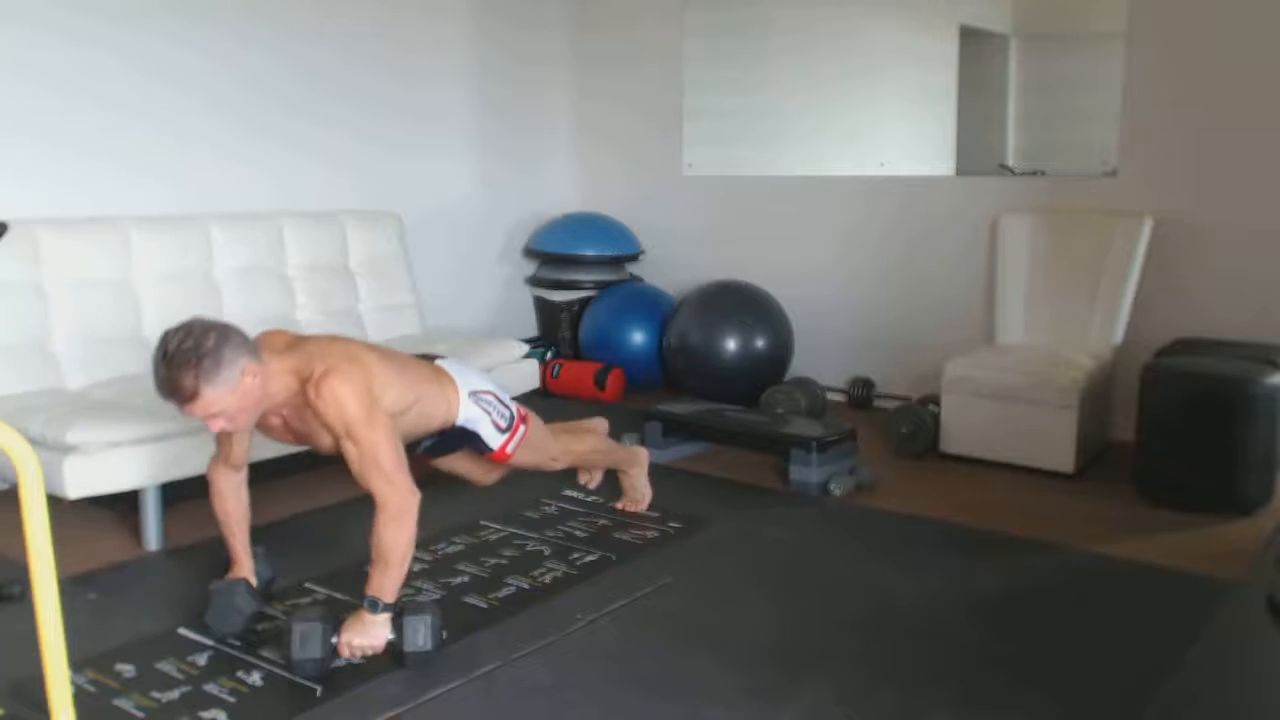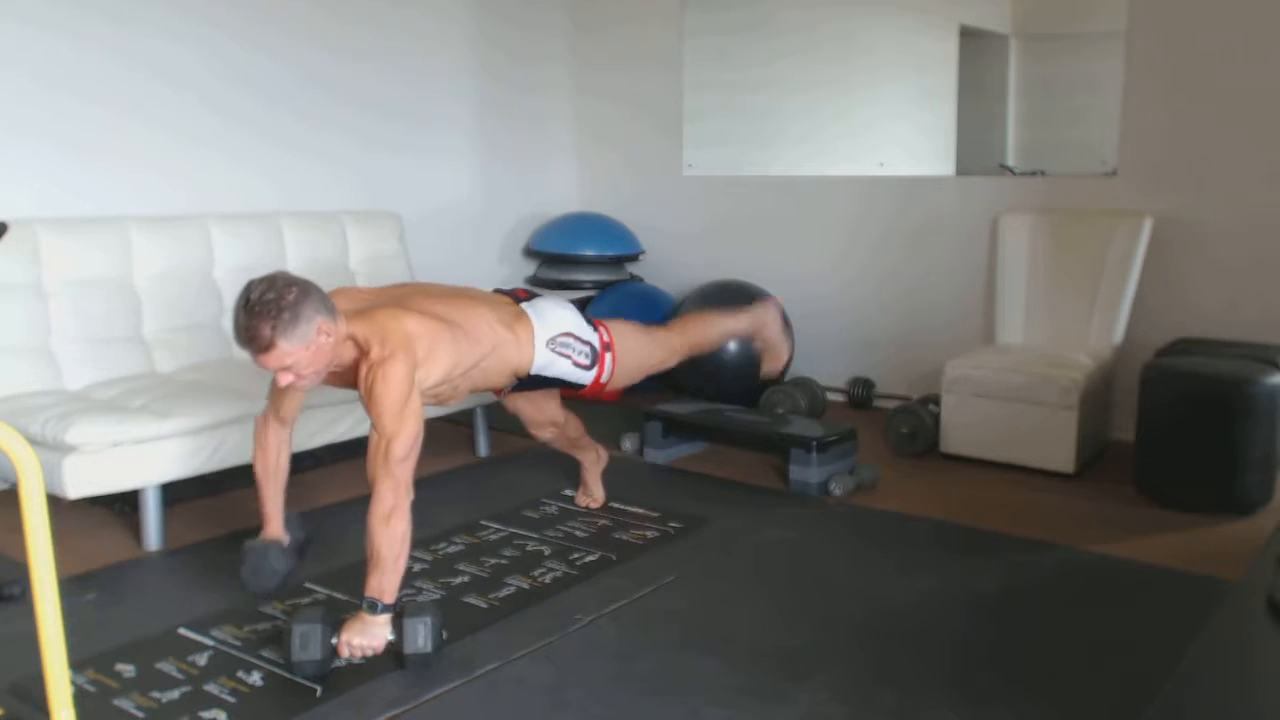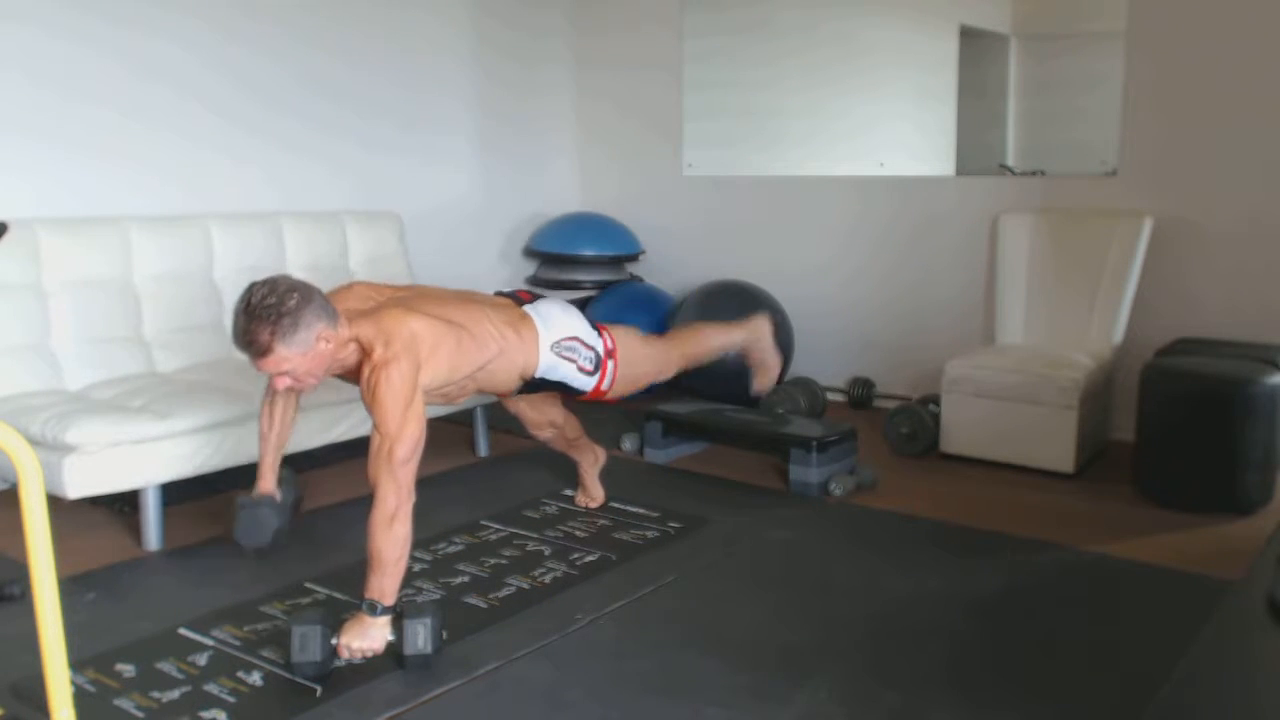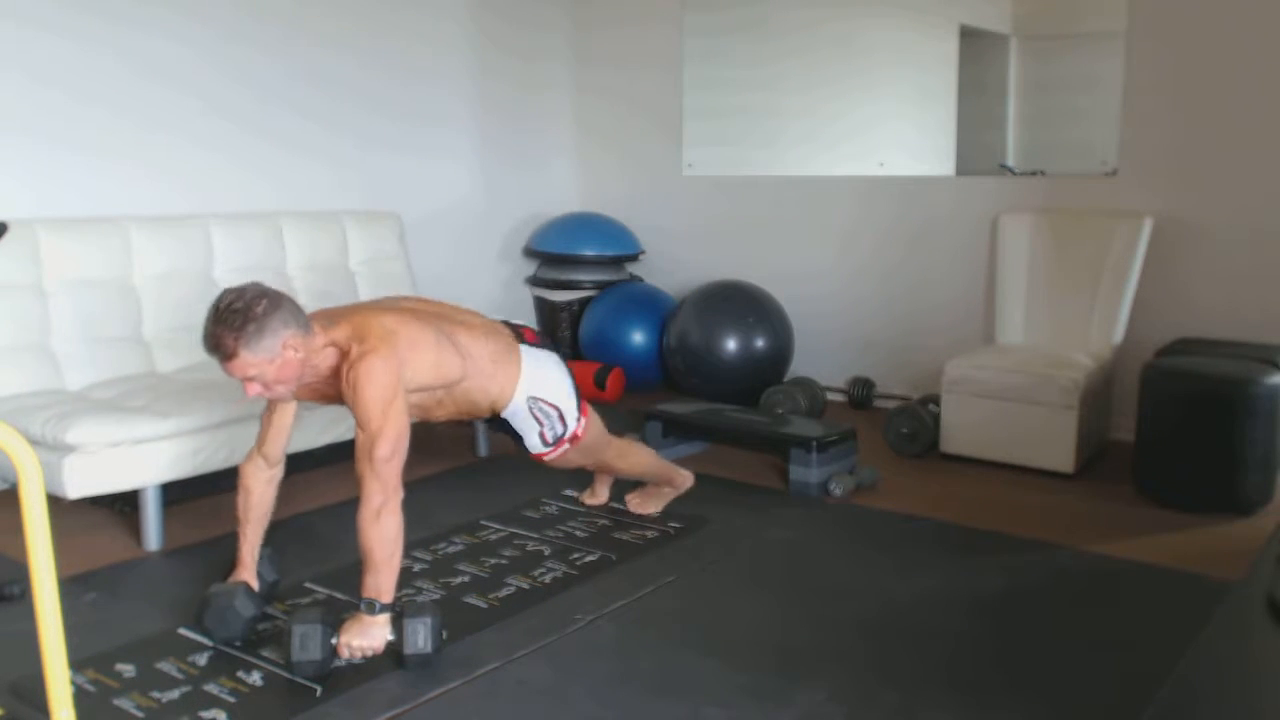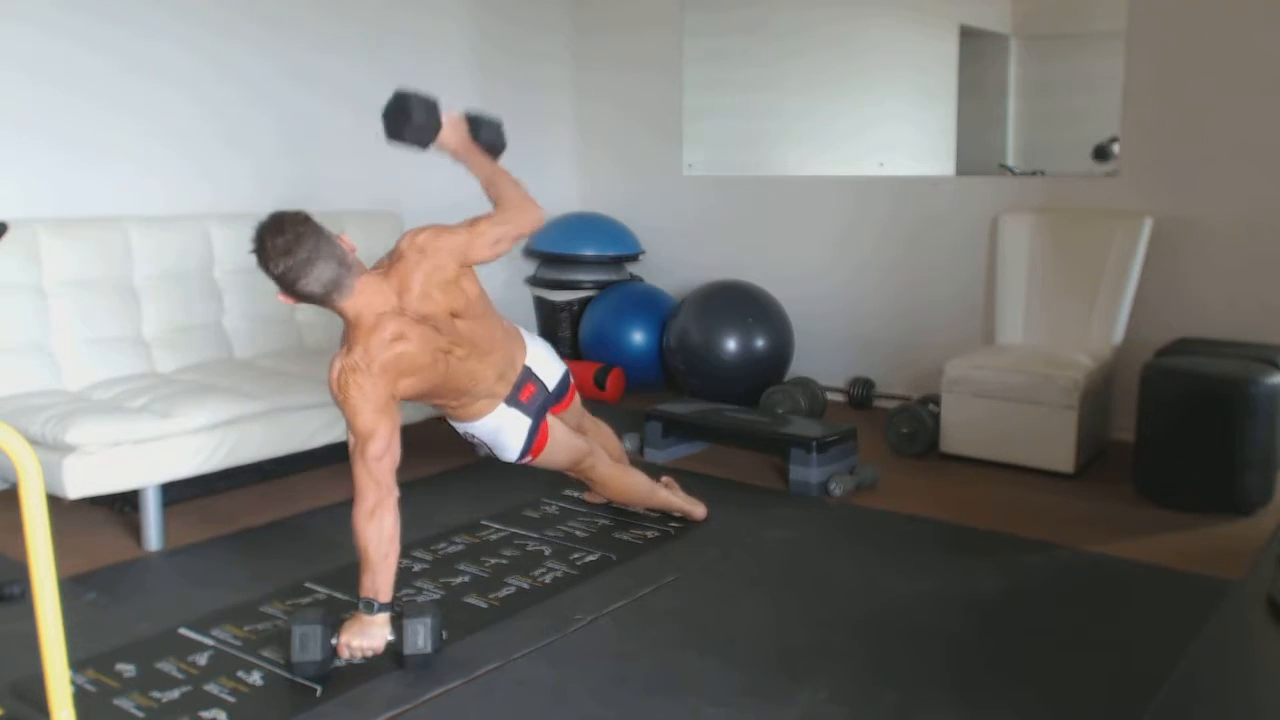
dt=1s
person 1, frame 1
left shoulder: (331, 387)
right shoulder: (242, 375)
left elbow: (400, 498)
right elbow: (227, 471)
left wrist: (375, 611)
right wrist: (242, 566)
left hip: (458, 399)
right hip: (419, 400)
left knee: (552, 455)
left ankle: (629, 459)
right ankle: (586, 426)
person 1, frame 2
left shoulder: (386, 360)
right shoulder: (316, 328)
left elbow: (393, 493)
right elbow: (272, 424)
left wrist: (376, 613)
right wrist: (273, 525)
left hip: (540, 334)
right hip: (503, 316)
left knee: (663, 349)
right knee: (545, 423)
left ankle: (756, 320)
right ankle: (590, 458)
person 1, frame 3
left shoulder: (387, 361)
right shoulder: (327, 316)
left elbow: (393, 498)
right elbow: (280, 392)
left wrist: (376, 615)
right wrist: (267, 476)
left hip: (546, 338)
right hip: (505, 319)
left knee: (664, 357)
right knee: (545, 426)
left ankle: (749, 335)
right ankle: (588, 459)
person 1, frame 4
left shoulder: (368, 364)
right shoulder: (299, 350)
left elbow: (382, 497)
right elbow: (263, 462)
left wrist: (375, 613)
right wrist: (245, 566)
left hip: (529, 377)
right hip: (500, 350)
left knee: (600, 449)
left ankle: (674, 479)
right ankle: (602, 475)
person 1, frame 5
left shoulder: (358, 375)
right shoulder: (423, 252)
left elbow: (375, 495)
right elbow: (526, 215)
left wrist: (373, 614)
right wrist: (464, 147)
left hip: (495, 419)
right hip: (529, 360)
left knee: (587, 463)
right knee: (585, 426)
left ankle: (683, 507)
right ankle: (640, 486)
